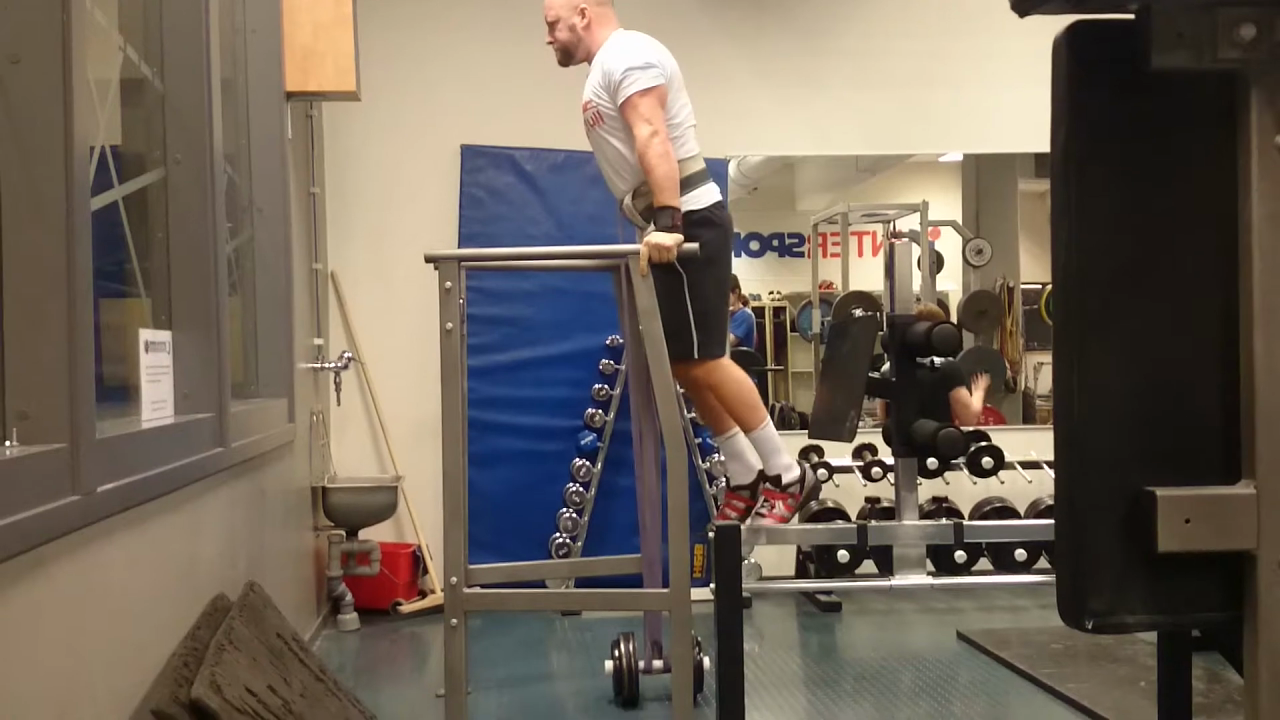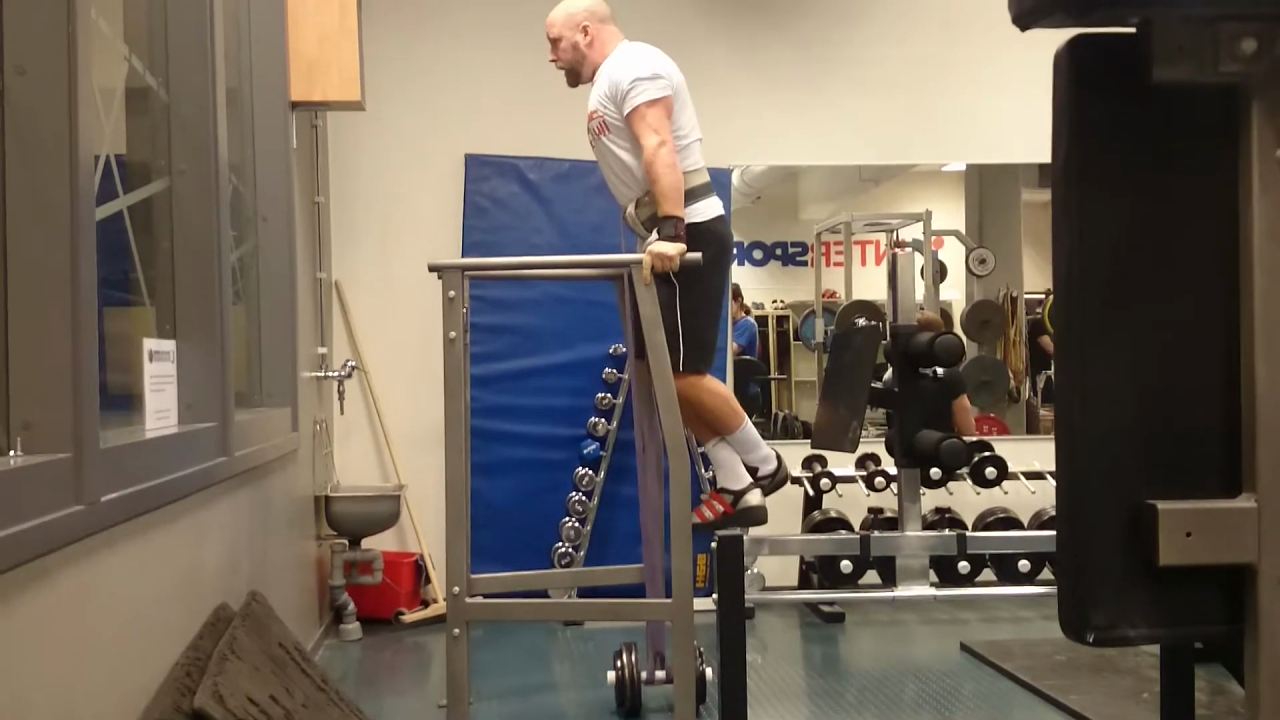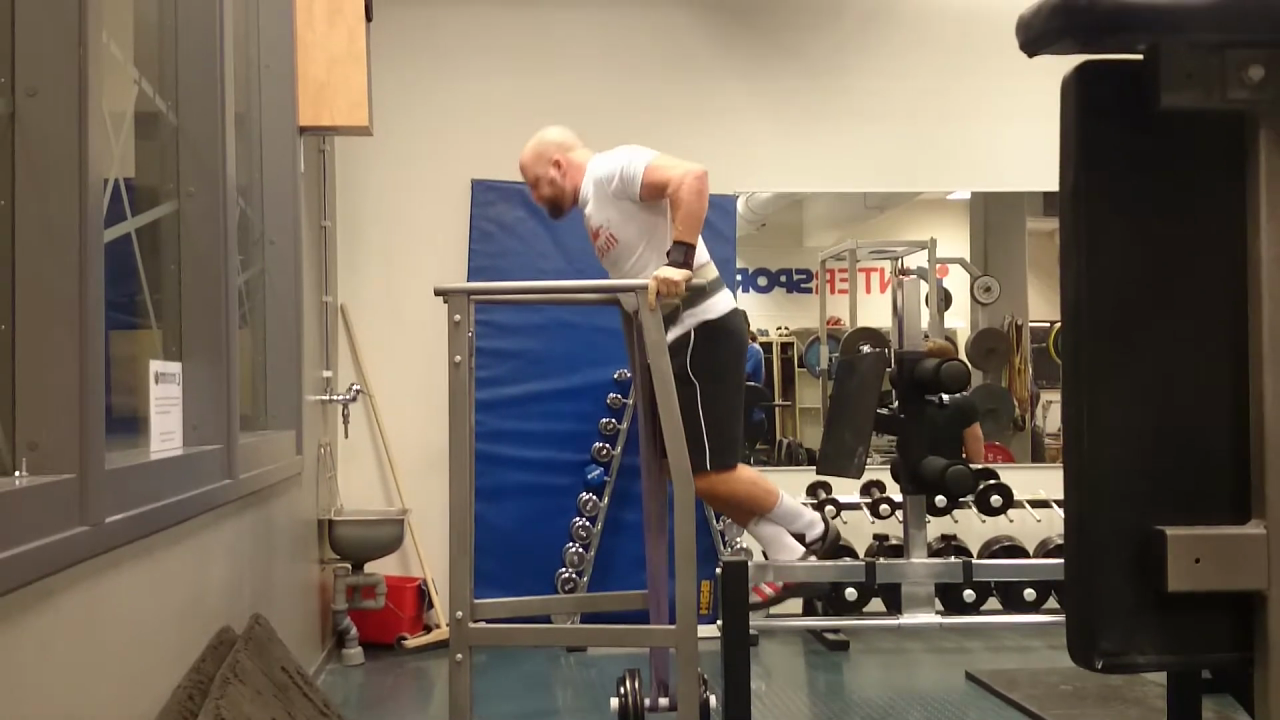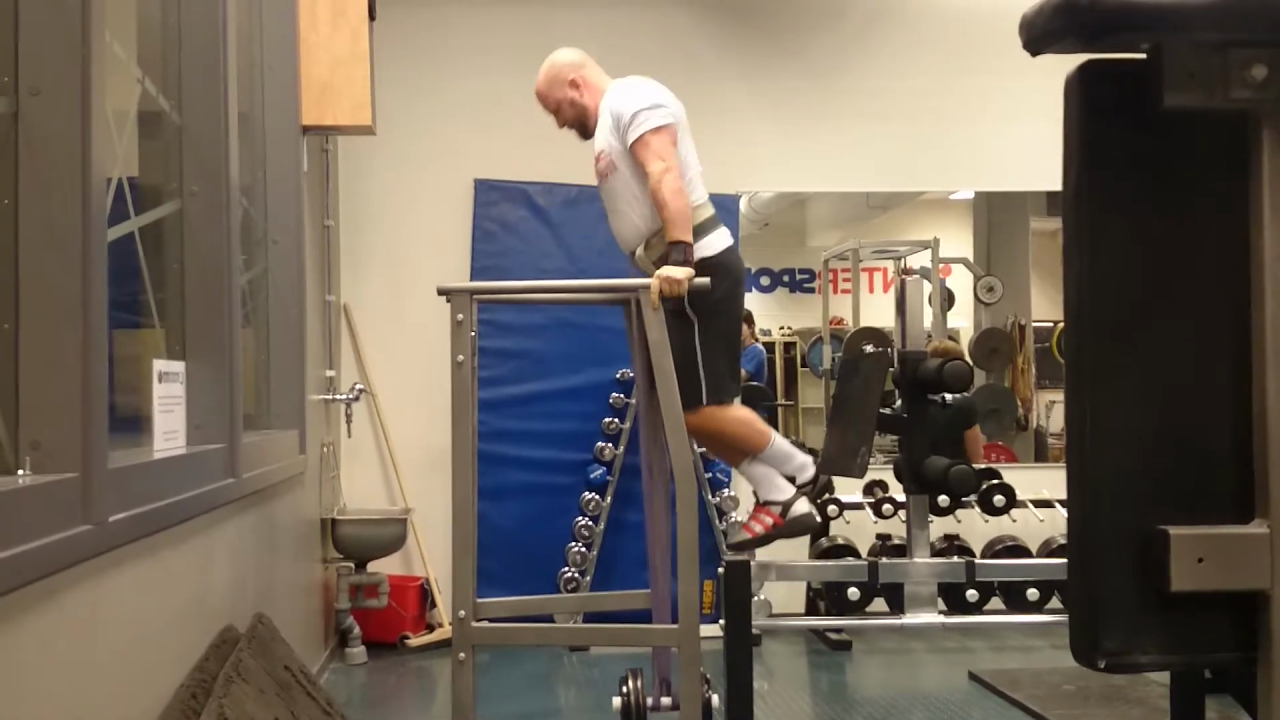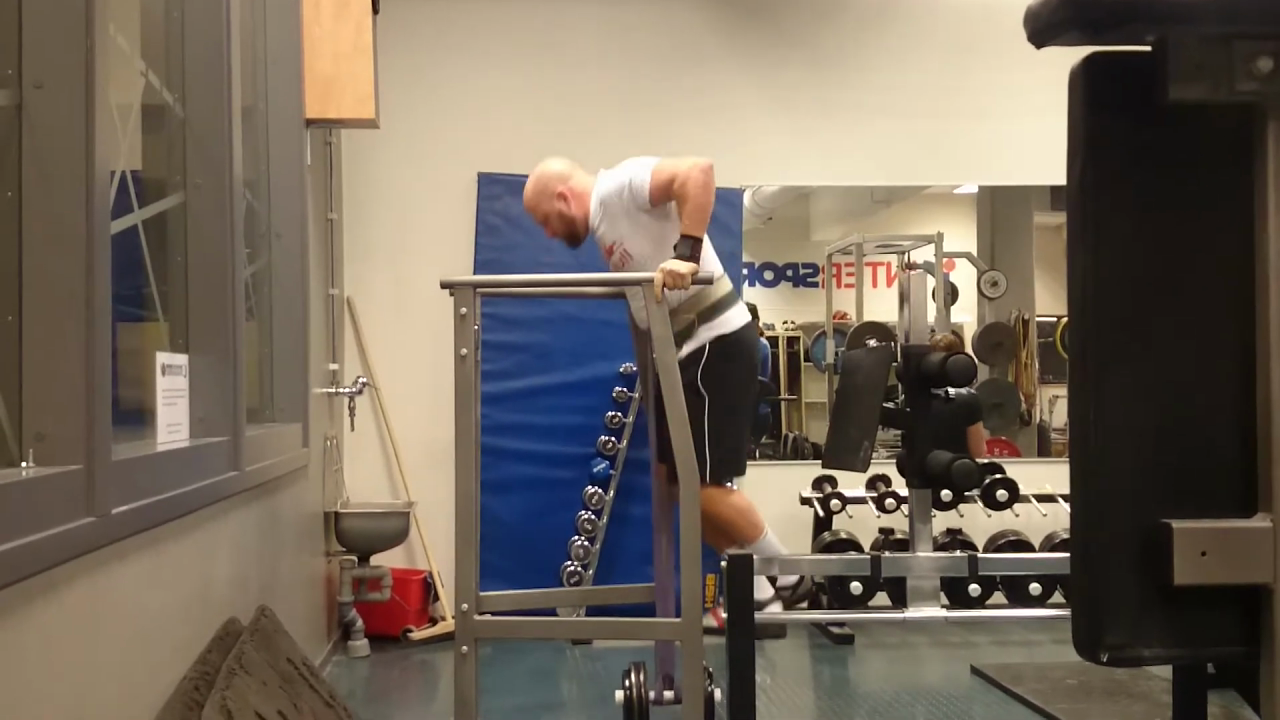
dt=1s
person 1, frame 1
left shoulder: (627, 55)
right shoulder: (607, 67)
left elbow: (654, 140)
left wrist: (667, 222)
left hip: (690, 223)
right hip: (670, 229)
left knee: (701, 359)
right knee: (684, 362)
left ankle: (784, 474)
right ankle: (746, 478)
person 1, frame 2
left shoulder: (632, 65)
right shoulder: (614, 81)
left elbow: (659, 149)
left wrist: (671, 231)
left hip: (690, 233)
right hip: (670, 239)
left knee: (682, 371)
right knee: (668, 372)
left ankle: (763, 465)
right ankle: (737, 487)
person 1, frame 3
left shoulder: (613, 169)
right shoulder: (595, 199)
left elbow: (691, 176)
left wrist: (679, 258)
left hip: (700, 330)
right hip: (678, 336)
left knee: (708, 471)
right knee: (687, 468)
left ankle: (810, 530)
right ankle: (790, 560)
person 1, frame 4
left shoulder: (630, 98)
right shoulder: (610, 122)
left elbow: (665, 176)
left wrist: (679, 256)
left hip: (694, 271)
right hip: (671, 278)
left knee: (702, 408)
right knee: (685, 409)
left ankle: (799, 472)
right ankle: (779, 497)
person 1, frame 5
left shoulder: (621, 184)
right shoulder: (607, 214)
left elbow: (697, 171)
left wrist: (686, 252)
left hip: (714, 343)
right hip: (689, 347)
left knee: (704, 483)
right knee: (673, 476)
left ankle: (784, 575)
right ankle: (756, 594)
